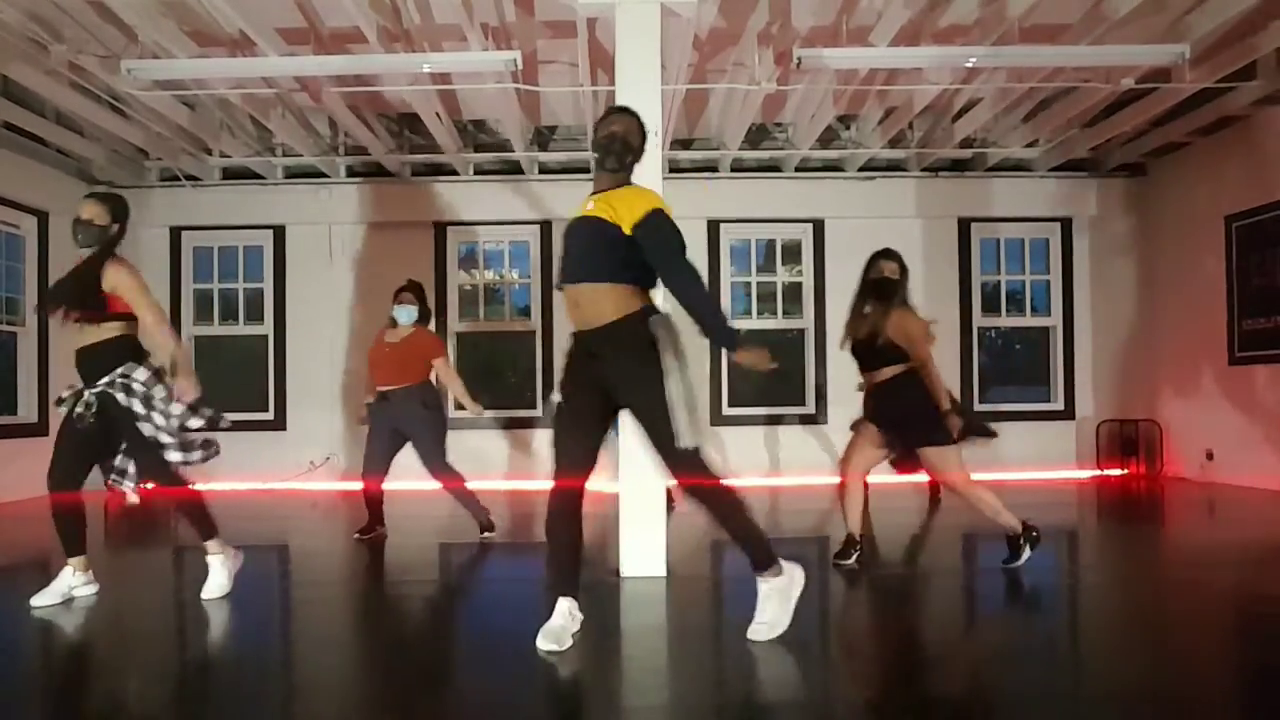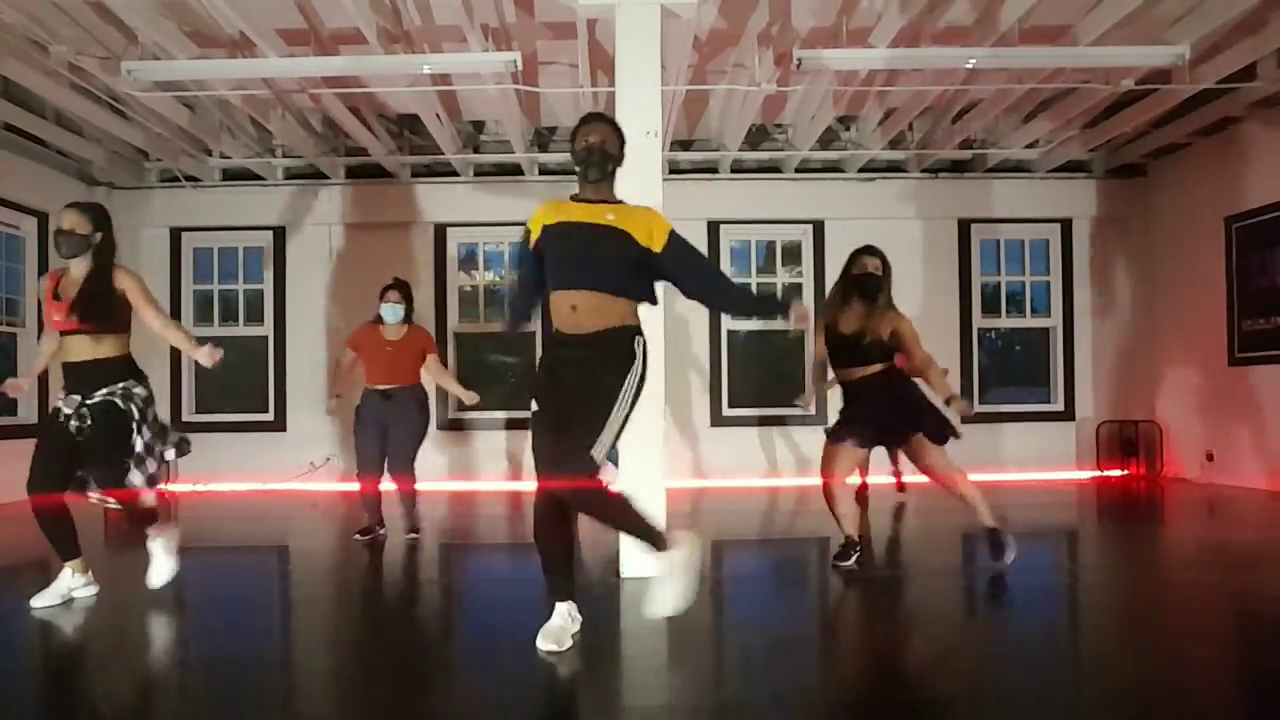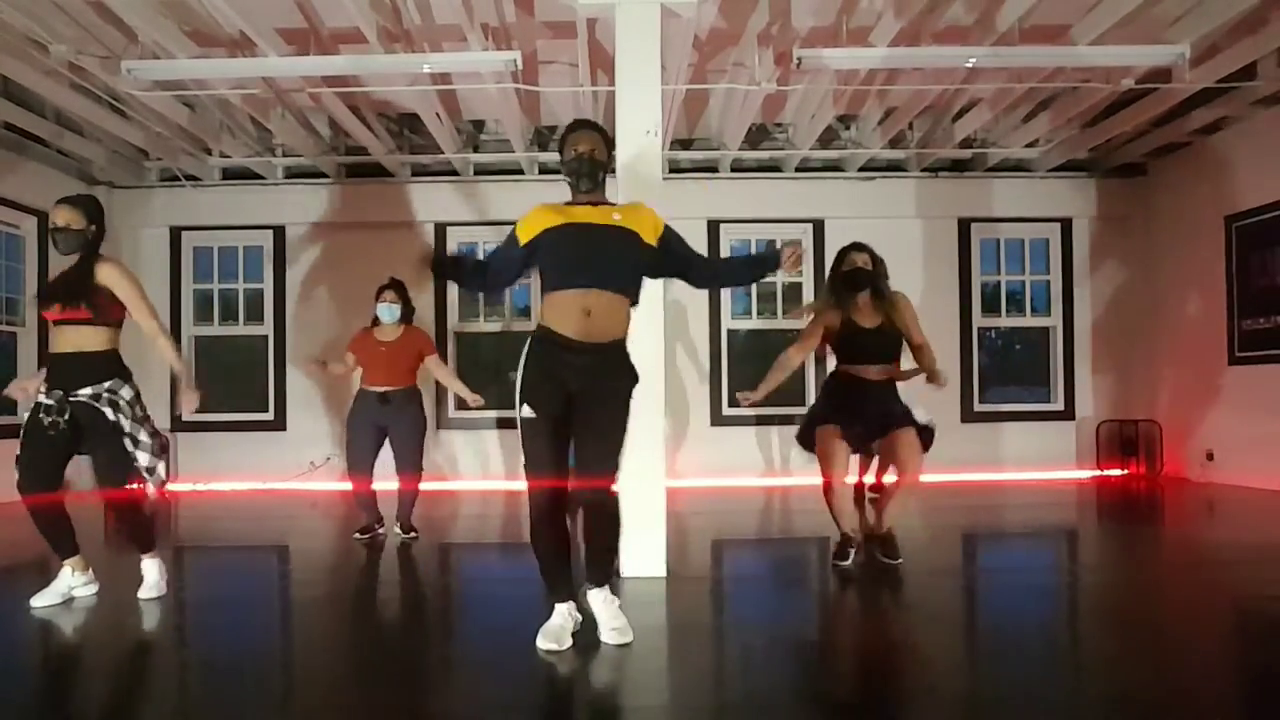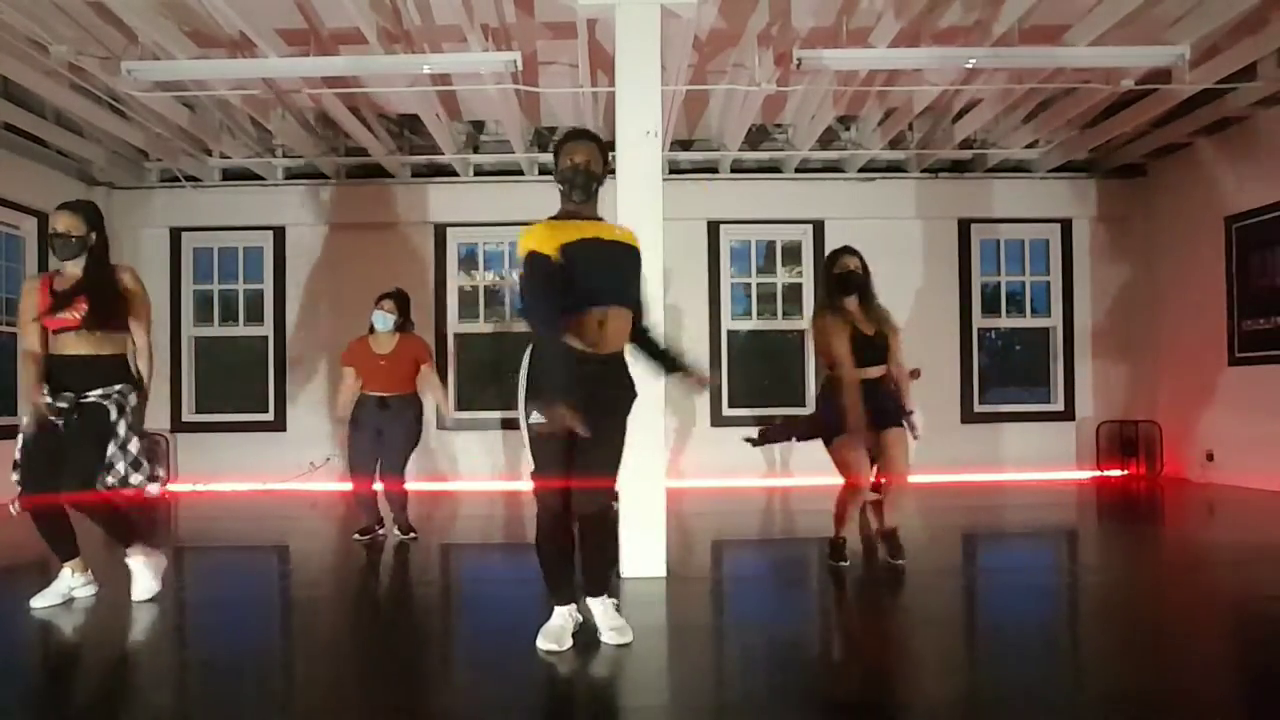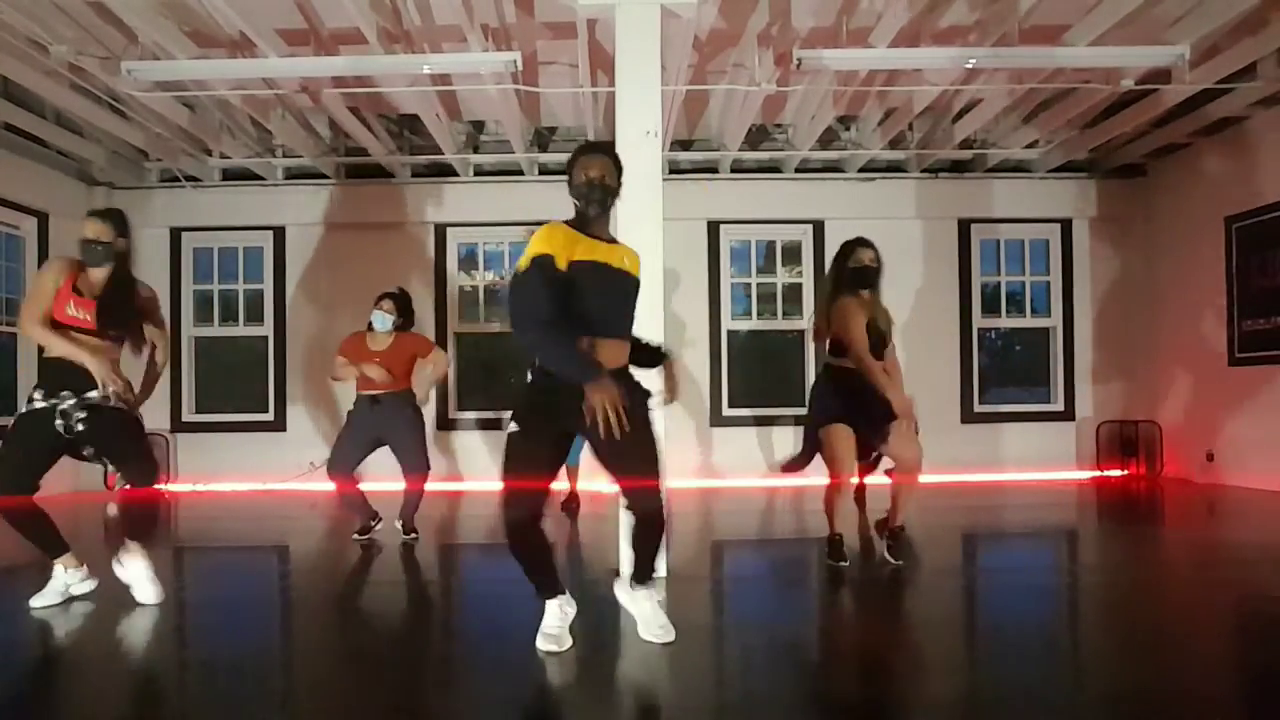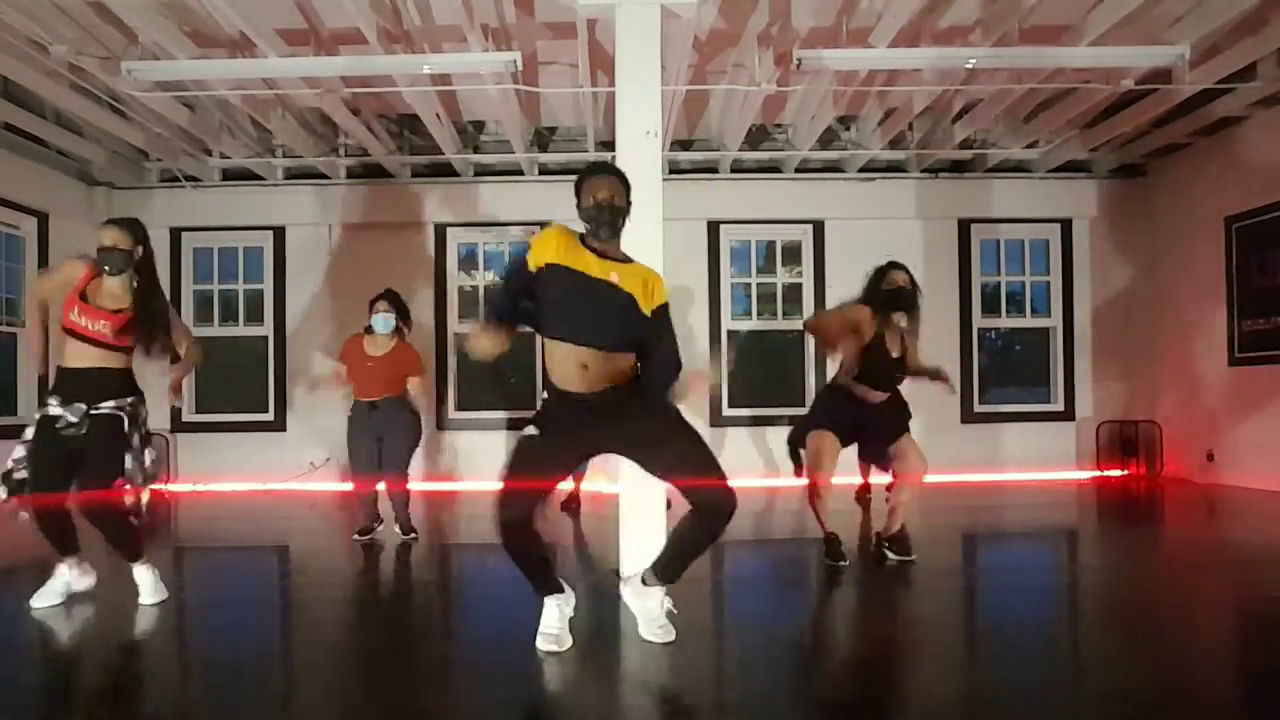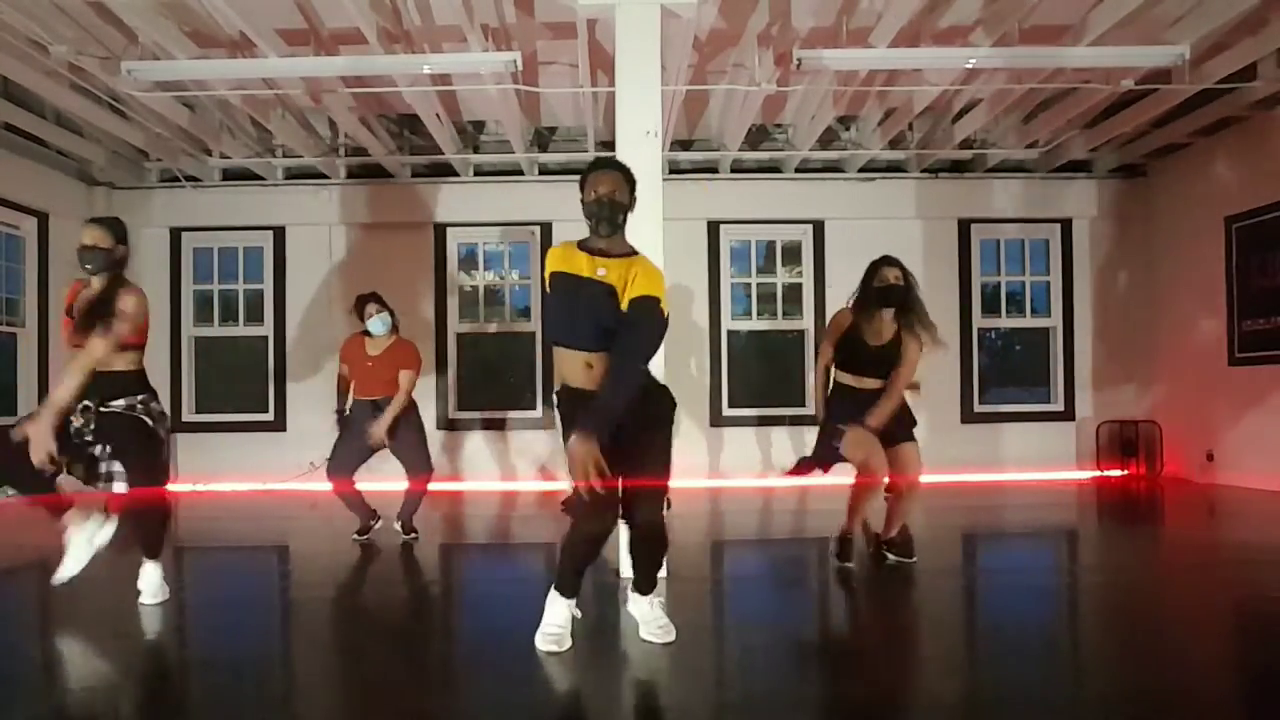
dt=0.2s
person 1, frame 1
left shoulder: (639, 206)
right shoulder: (587, 213)
left elbow: (680, 277)
left wrist: (731, 340)
left hip: (636, 344)
right hip: (585, 352)
left knee: (687, 471)
right knee: (566, 484)
left ankle: (775, 574)
right ankle: (565, 606)
person 1, frame 2
left shoulder: (645, 224)
right shoulder: (546, 222)
left elbow: (706, 282)
right elbow: (527, 285)
left wrist: (777, 307)
right wrist: (513, 335)
left hip: (616, 355)
right hip: (558, 359)
left knee: (577, 477)
right knee: (549, 489)
left ankle: (670, 548)
right ankle: (564, 607)
person 1, frame 3
left shoulder: (641, 221)
right shoulder: (538, 223)
left elbow: (701, 270)
right elbow: (489, 276)
left wrist: (771, 262)
right wrist: (438, 263)
left hip: (609, 367)
right hip: (549, 359)
left knee: (594, 488)
right knee: (545, 493)
left ankle: (603, 591)
right ankle: (563, 605)
person 1, frame 4
left shoulder: (623, 239)
right shoulder: (543, 239)
right elbow: (542, 318)
left wrist: (680, 367)
right wrist: (557, 395)
left hip: (611, 376)
right hip: (557, 374)
left knee: (594, 499)
right knee: (553, 499)
left ankle: (603, 599)
right ankle: (565, 607)
person 1, frame 5
left shoulder: (628, 262)
right shoulder: (550, 241)
right elbow: (531, 321)
left wrist: (658, 356)
right wrist: (589, 378)
left hip: (615, 391)
right hip: (548, 393)
left knee: (650, 503)
right knee: (518, 514)
left ankle: (640, 590)
right ankle: (556, 601)
person 1, frame 6
left shoulder: (646, 284)
right shoulder: (549, 245)
left elbow: (662, 362)
right elbow: (510, 297)
left wrist: (676, 384)
right wrist: (494, 327)
left hip: (633, 405)
right hip: (563, 409)
left knee: (718, 502)
right knee: (512, 512)
left ankle: (651, 587)
right ankle: (555, 598)
person 1, frame 7
left shoulder: (644, 276)
right shoulder: (559, 258)
left elbow: (631, 363)
left wrist: (592, 431)
left hip: (638, 402)
right hip: (578, 405)
left knee: (647, 513)
right knee: (597, 511)
left ankle: (644, 597)
right ankle: (564, 600)
person 2, frame 1
left shoulder: (114, 269)
right shoulder: (74, 272)
left elbow: (155, 323)
left wrist: (179, 369)
left hip: (125, 377)
right hip: (94, 386)
left knee: (156, 471)
right knee: (61, 480)
left ankle: (218, 553)
right ankle: (77, 572)
person 2, frame 2
left shoulder: (119, 279)
right shoulder: (49, 283)
left elbow: (159, 323)
left wrist: (197, 351)
left hip: (117, 389)
right hip: (73, 396)
left knee: (109, 480)
right knee: (41, 485)
left ankle: (158, 533)
right ankle: (76, 574)
person 2, frame 3
left shoulder: (108, 271)
right shoulder: (57, 281)
left elbow: (152, 326)
left wrist: (183, 377)
right wrist: (37, 380)
left hip: (104, 387)
right hip: (57, 392)
left knee: (116, 487)
right knee: (34, 485)
left ankle: (152, 563)
right ankle: (76, 571)
person 2, frame 4
left shoulder: (122, 279)
right shoulder: (38, 288)
left elbow: (141, 343)
right elbow: (32, 348)
left wrist: (140, 399)
right wrist: (33, 390)
left hip: (110, 389)
right hip: (60, 393)
left knee: (78, 488)
right knee: (34, 488)
left ankle: (141, 556)
right ankle: (75, 573)
person 2, frame 5
left shoulder: (136, 293)
right shoulder: (59, 272)
left elbow: (160, 347)
left wrist: (141, 395)
right wrist: (90, 358)
left hip: (101, 397)
right hip: (49, 397)
left knee: (141, 471)
left ankle: (133, 554)
right ankle: (70, 570)
person 2, frame 6
left shoulder: (150, 303)
right shoulder: (79, 272)
left elbow: (189, 350)
right elbow: (38, 292)
left wrist: (176, 379)
right wrist: (36, 337)
left hip: (113, 404)
right hip: (63, 402)
left knee: (94, 498)
right knee: (41, 495)
left ankle: (143, 569)
right ankle: (70, 568)
person 2, frame 7
left shoulder: (129, 299)
right shoulder: (76, 292)
left elbow: (92, 358)
left wrist: (45, 421)
left hip: (128, 403)
right hip: (80, 404)
left knee: (147, 493)
left ankle: (151, 569)
right ankle: (81, 521)
person 3, frame 1
left shoulder: (900, 318)
right shoulder: (861, 318)
left elbow: (925, 364)
left wrist: (947, 409)
left hip: (914, 403)
right hip: (883, 407)
left knee: (957, 481)
right knee: (851, 469)
left ankle: (1019, 533)
right ankle: (853, 539)
person 3, frame 2
left shoulder: (889, 318)
right shoulder: (831, 316)
left elbow: (920, 360)
right elbow: (823, 359)
left wrist: (948, 396)
left hip: (898, 400)
right hip: (860, 406)
left knee: (941, 472)
right knee: (831, 476)
left ankle: (992, 529)
right ankle: (850, 541)
person 3, frame 3
left shoulder: (896, 303)
right shoulder: (831, 315)
left elbow: (919, 344)
right elbow: (796, 354)
left wrist: (931, 369)
right wrist: (760, 391)
left hip: (884, 398)
right hip: (841, 397)
left knee: (911, 468)
right knee: (834, 475)
left ankle: (880, 530)
right ankle: (848, 537)
person 3, frame 4
left shoulder: (879, 315)
right shoulder: (829, 320)
left elbow: (896, 363)
right elbow: (844, 371)
left wrist: (906, 409)
right wrist: (855, 423)
left hip: (882, 397)
right hip: (846, 402)
left knee: (895, 472)
right knee: (859, 478)
left ankle: (885, 529)
right ankle: (838, 539)
person 3, frame 5
left shoulder: (877, 309)
right shoulder: (846, 306)
left elbow: (887, 358)
right elbow: (864, 358)
left wrist: (902, 403)
right wrist: (898, 399)
left hip: (869, 394)
right hip: (836, 392)
left knee: (911, 457)
right knee: (844, 474)
left ankle: (893, 526)
right ankle: (834, 537)
person 3, frame 6
left shoulder: (906, 334)
right shoulder: (863, 316)
left elbow: (909, 367)
right elbow: (813, 324)
left wrist: (933, 372)
right wrist: (840, 340)
left hip: (881, 411)
right hip: (840, 407)
left knee: (914, 470)
right knee: (819, 477)
left ankle: (889, 535)
right ankle: (830, 537)
person 3, frame 7
left shoulder: (909, 335)
right shoulder: (844, 320)
left elbow: (900, 386)
right elbow: (822, 364)
left wrist: (871, 425)
right wrist: (824, 409)
left hip: (887, 412)
right hip: (846, 409)
left knee: (910, 479)
right knee: (875, 471)
left ankle: (889, 536)
right ankle: (847, 534)
person 4, frame 1
left shoulder: (427, 339)
right shoulder: (382, 338)
left elbow: (447, 374)
left wrist: (468, 401)
right wrist: (369, 402)
left hip: (419, 407)
right hip: (385, 410)
left knee: (437, 467)
right knee: (372, 470)
left ankle: (481, 515)
right ankle: (375, 522)
person 4, frame 2
left shoulder: (420, 335)
right shoulder: (365, 333)
left elbow: (436, 370)
right elbow: (345, 363)
left wrist: (463, 393)
right wrist: (336, 393)
left hip: (409, 404)
right hip: (372, 405)
left knee: (401, 467)
right knee: (367, 469)
left ankle: (412, 520)
right ankle: (375, 522)
person 4, frame 3
left shoulder: (417, 337)
right shoulder: (363, 337)
left elbow: (439, 369)
right elbow: (346, 365)
left wrist: (467, 394)
right wrist: (325, 367)
left hip: (405, 407)
right hip: (366, 407)
left knee: (410, 469)
right knee: (358, 469)
left ankle: (404, 520)
right ankle: (373, 521)
person 4, frame 4
left shoulder: (413, 344)
right shoulder: (357, 347)
left elbow: (431, 379)
right elbow: (349, 383)
left wrist: (445, 407)
right wrist: (342, 409)
left hip: (404, 411)
right hip: (368, 411)
left knee: (391, 473)
right knee: (360, 473)
left ankle: (401, 521)
right ankle: (373, 522)
person 4, frame 5
left shoulder: (409, 341)
right shoulder: (354, 341)
left elbow: (442, 361)
right elbow: (337, 373)
left wrist: (426, 386)
right wrist: (365, 369)
left hip: (401, 411)
right hip: (364, 412)
left knee: (417, 471)
right knee: (337, 469)
left ankle: (406, 520)
right ankle: (369, 519)
person 4, frame 6
left shoulder: (406, 351)
right shoulder: (353, 344)
left elbow: (416, 390)
right elbow: (343, 375)
left wrist: (424, 409)
left hip: (399, 415)
right hip: (363, 415)
left knee: (394, 476)
right knee: (363, 477)
left ankle: (402, 521)
right ankle: (371, 520)
person 4, frame 7
left shoulder: (405, 348)
right shoulder: (353, 345)
left elbow: (404, 391)
right elbow: (343, 377)
left wrist: (384, 421)
right wrist: (341, 410)
left hip: (400, 416)
right hip: (360, 416)
left knee: (421, 471)
right knee: (337, 472)
left ankle: (405, 520)
right ankle: (368, 518)
